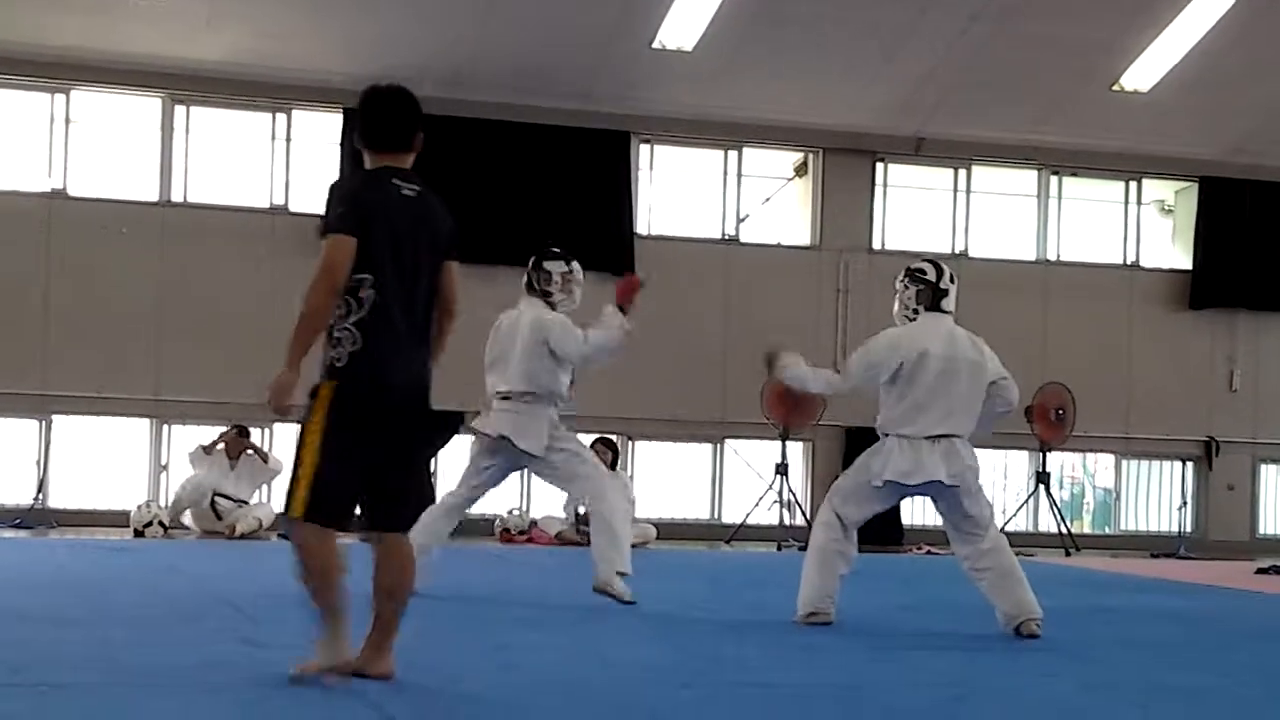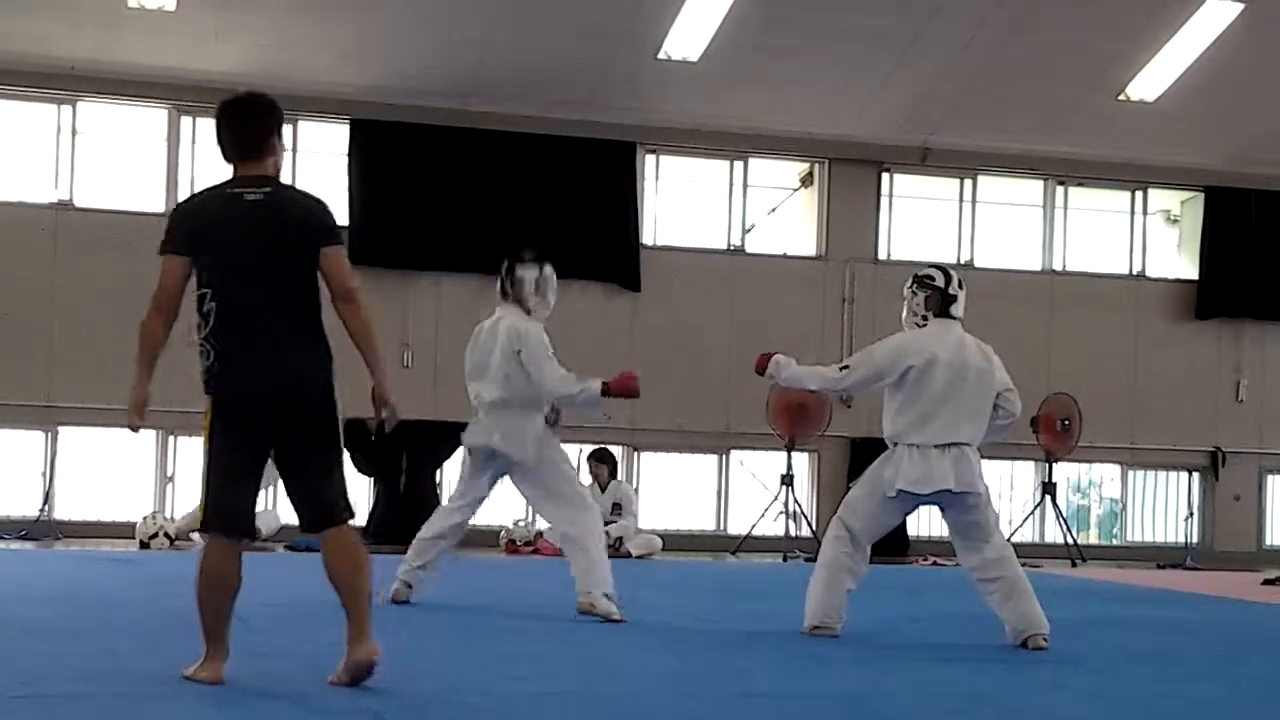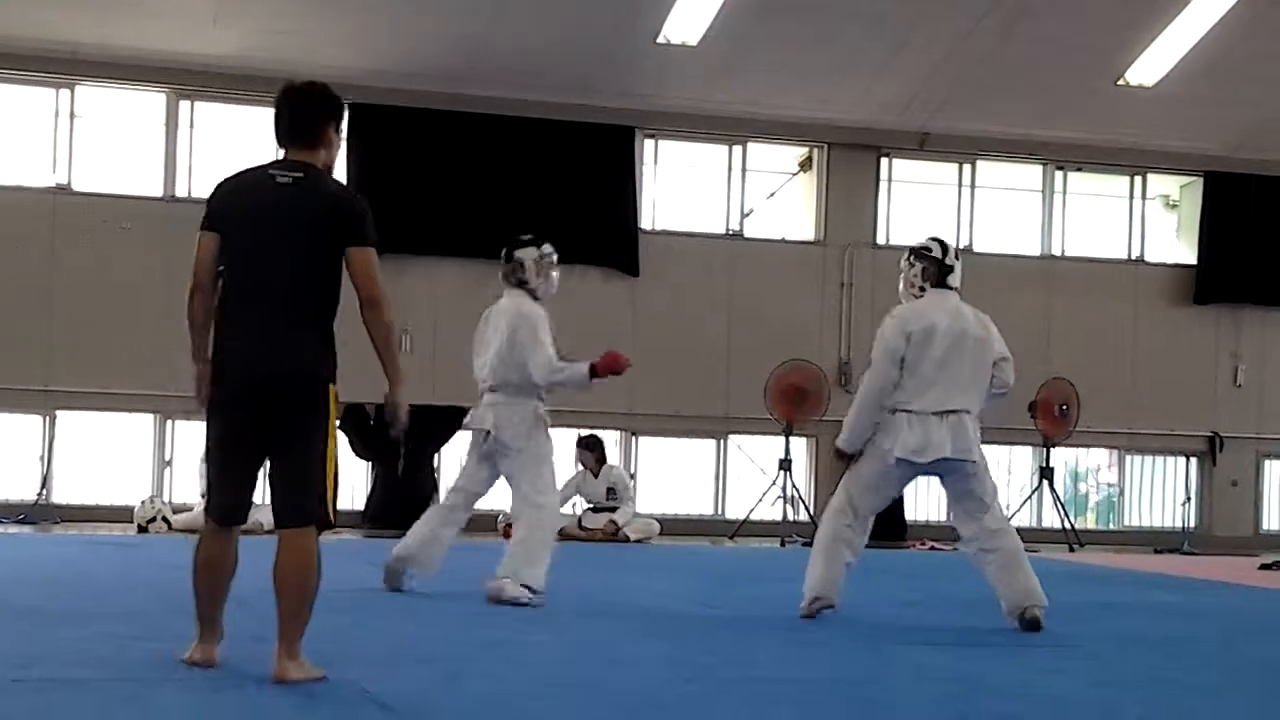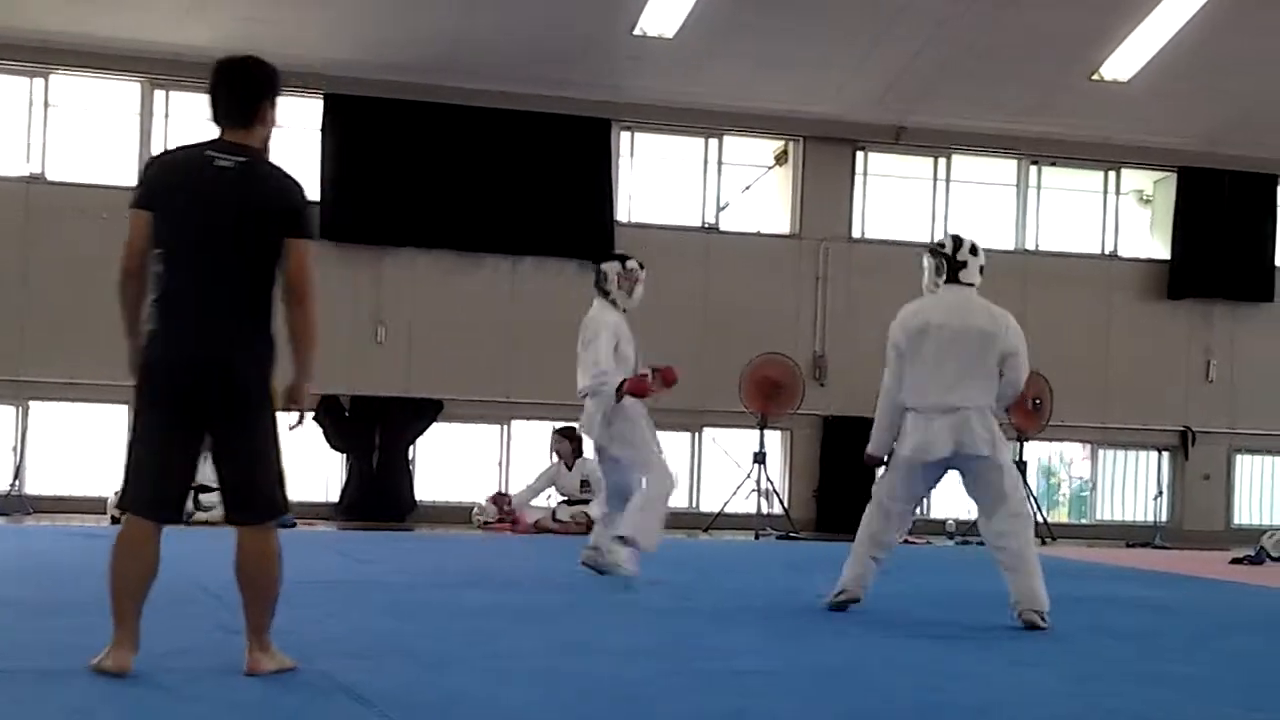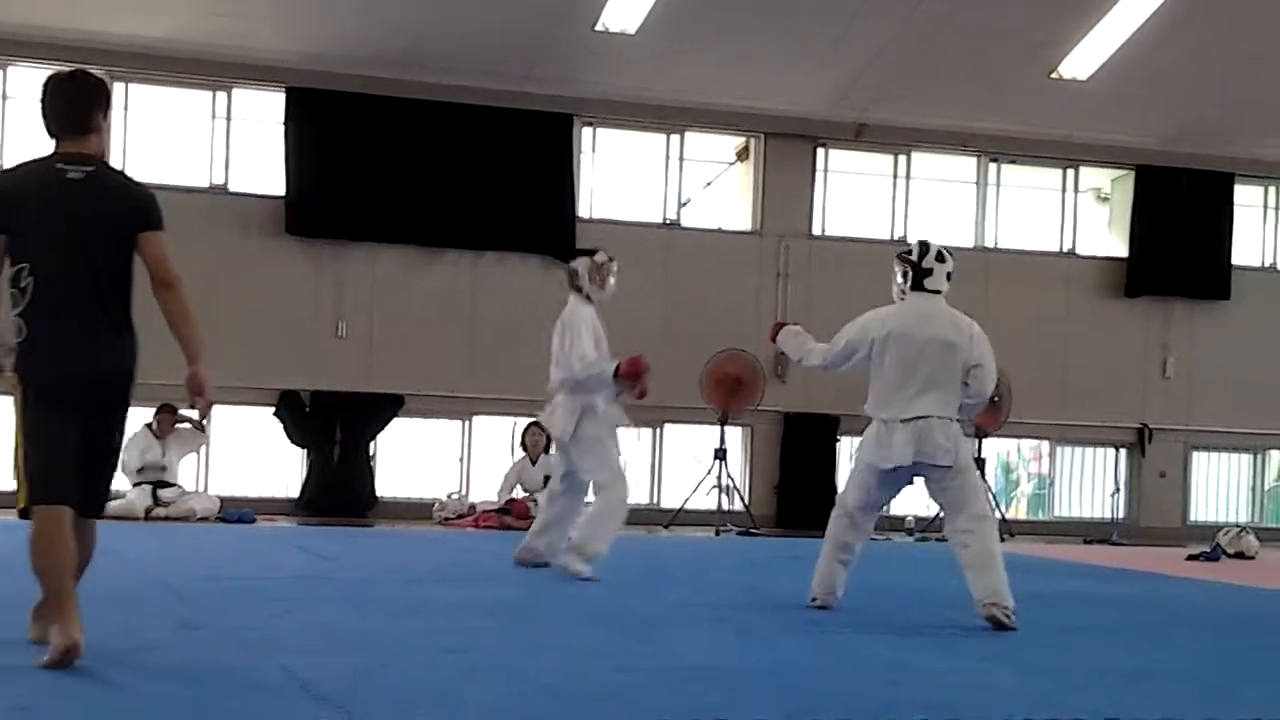
dt=0.7s
person 1, frame 1
left shoulder: (353, 193)
right shoulder: (437, 211)
left elbow: (330, 284)
right elbow: (446, 309)
left wrist: (291, 365)
left hip: (355, 377)
right hip: (410, 383)
left knee: (309, 516)
right knee: (390, 525)
left ankle: (334, 638)
right ankle: (378, 651)
person 1, frame 2
left shoulder: (193, 214)
right shoulder: (309, 211)
left elbow: (163, 306)
right elbow: (347, 297)
left wrist: (143, 380)
right wrist: (377, 374)
left hip: (234, 390)
right hip: (305, 388)
left knee: (224, 531)
right knee: (331, 519)
left ankle: (214, 657)
right ankle: (361, 641)
person 1, frame 3
left shoulder: (229, 193)
right shoulder: (343, 204)
left elbow: (201, 288)
right elbow: (372, 301)
left wrist: (203, 362)
right wrist: (394, 381)
left hip: (235, 375)
right hip: (305, 379)
left knee: (221, 517)
right knee: (300, 523)
left ankle: (206, 640)
right ankle: (289, 656)
person 1, frame 4
left shoulder: (164, 172)
right shoulder: (282, 191)
left elbow: (132, 267)
right elbow: (298, 295)
left wrist: (137, 340)
right wrist: (301, 375)
left hip: (169, 364)
right hip: (244, 370)
left knee: (143, 512)
right knee: (258, 517)
left ankle: (121, 645)
right ankle: (261, 648)
person 1, frame 5
right shoulder: (131, 196)
right elbow: (165, 284)
right wrist: (196, 363)
right hip: (109, 367)
left knee: (51, 504)
right knee: (85, 505)
left ankle: (65, 623)
right ankle: (52, 613)
person 2, frame 1
left shoulder: (897, 341)
right shoulder: (975, 347)
left elbow: (841, 383)
right elbow: (1005, 397)
left wrist: (788, 366)
left hip: (899, 455)
right hip: (953, 458)
left knee: (837, 517)
right knee: (981, 537)
left ankle: (816, 606)
right ankle: (1024, 616)
person 2, frame 2
left shoulder: (906, 347)
right shoulder: (984, 354)
left elbow: (841, 377)
right elbow: (1009, 408)
left wrist: (778, 368)
left hip: (908, 465)
right hip: (961, 467)
left knee: (847, 532)
right knee: (988, 548)
left ankle: (823, 619)
right ankle: (1031, 629)
person 2, frame 3
left shoulder: (905, 317)
right shoulder: (981, 323)
left elbow: (877, 384)
right elbow: (1002, 379)
left wrist: (849, 440)
left hip: (906, 432)
right hip: (960, 435)
left knee: (849, 508)
right knee: (986, 520)
left ankle: (820, 594)
right ankle: (1027, 603)
person 2, frame 4
left shoulder: (912, 315)
right shoulder: (1000, 319)
left elbow: (894, 384)
right elbow: (1015, 379)
left wrist: (883, 441)
left hip: (923, 429)
right hip: (977, 430)
left knee: (888, 508)
right knee: (1008, 516)
left ankle: (851, 587)
right ankle: (1030, 604)
person 2, frame 5
left shoulder: (878, 321)
right shoulder: (966, 328)
left elbow: (828, 357)
right elbow: (981, 388)
left wrist: (787, 337)
left hip: (889, 437)
right hip: (942, 437)
left knee: (852, 513)
right knee: (972, 520)
left ankle: (824, 592)
right ankle: (995, 601)
person 3, frame 1
left shoulder: (505, 321)
right shoulder: (549, 322)
right elbow: (589, 349)
right wrist: (619, 307)
left hip: (498, 423)
right hip: (536, 427)
left knee: (460, 496)
right knee: (606, 492)
right ankle: (611, 575)
person 3, frame 2
left shoulder: (483, 331)
right shoulder: (528, 329)
right elbow: (556, 384)
right wrist: (608, 389)
left hip: (484, 431)
right hip: (523, 434)
left knee: (455, 510)
right knee: (577, 512)
left ankle: (406, 582)
right ankle: (595, 595)
person 3, frame 3
left shoulder: (493, 314)
right shoulder: (529, 313)
right elbow: (545, 372)
right wrist: (595, 369)
left hip: (491, 414)
right hip: (519, 417)
left knee: (460, 497)
right knee: (539, 506)
left ankle: (406, 557)
right ankle: (512, 582)
person 3, frame 4
left shoulder: (609, 319)
right shoulder: (602, 320)
right elbow: (597, 373)
left wrist: (653, 378)
right wrist: (626, 386)
left hip: (611, 414)
right hip: (613, 414)
left knee: (624, 488)
right knee: (658, 479)
left ankle: (599, 549)
right ankle: (622, 545)
person 3, frame 5
left shoulder: (578, 314)
right shoulder: (579, 315)
right elbow: (582, 367)
left wrist: (625, 382)
right wrist: (620, 370)
left hip: (575, 411)
right hip: (582, 412)
left knee: (570, 485)
right knee: (613, 488)
left ankle: (534, 548)
right ankle: (576, 551)
